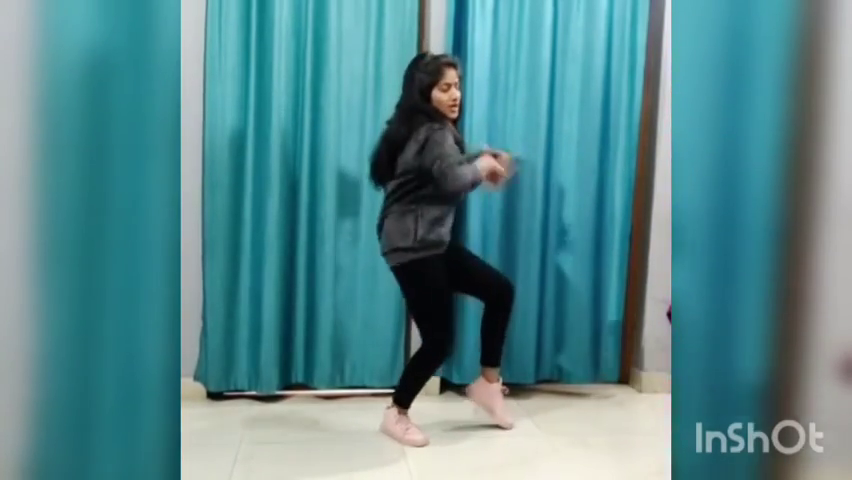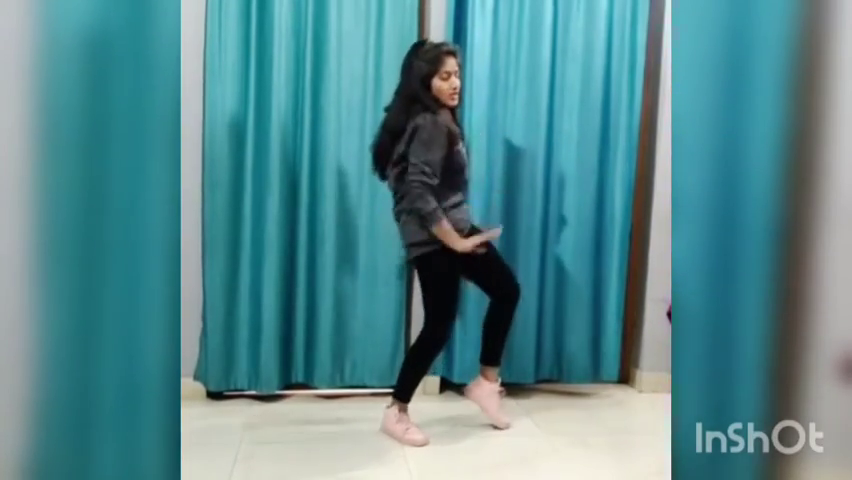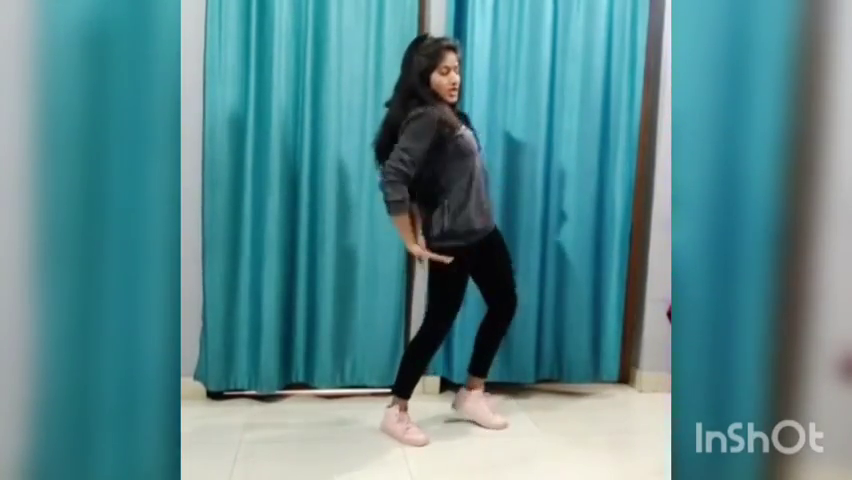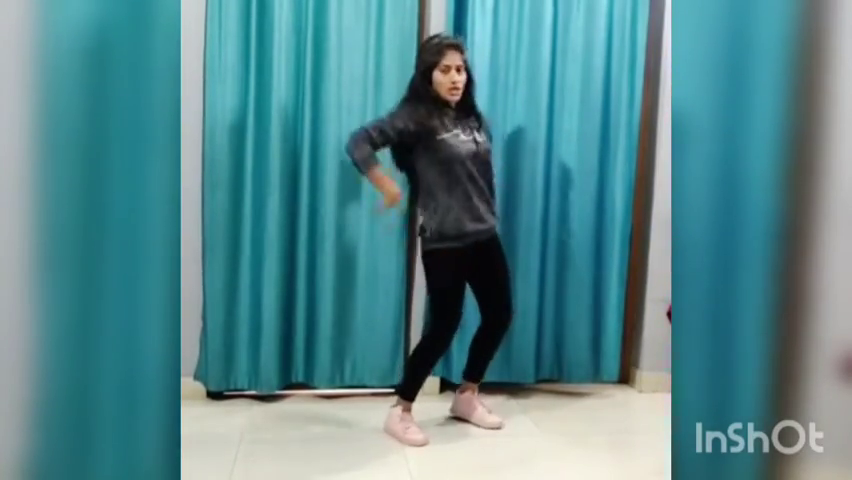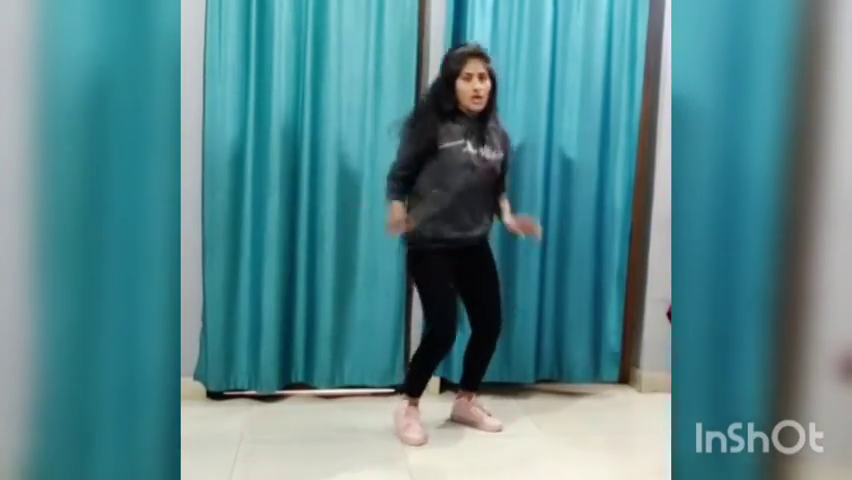
dt=0.2s
person 1, frame 1
left shoulder: (431, 131)
right shoulder: (435, 134)
left elbow: (449, 173)
right elbow: (455, 179)
left wrist: (483, 160)
right wrist: (486, 165)
left hip: (433, 245)
right hip: (413, 249)
left knee: (501, 291)
right knee: (439, 338)
left ankle: (487, 383)
right ankle: (396, 415)
person 1, frame 2
left shoulder: (438, 121)
right shoulder: (430, 125)
right elbow: (418, 192)
left wrist: (467, 233)
right wrist: (454, 240)
left hip: (458, 231)
right hip: (433, 239)
left knee: (507, 289)
right knee: (439, 326)
left ankle: (486, 382)
right ankle: (396, 413)
person 1, frame 3
left shoulder: (448, 115)
right shoulder: (425, 119)
right elbow: (394, 180)
right wrist: (411, 241)
left hip: (481, 229)
right hip: (450, 239)
left knee: (504, 304)
right knee: (438, 322)
left ankle: (471, 394)
right ankle: (396, 411)
person 1, frame 4
left shoulder: (471, 116)
right shoulder: (416, 117)
right elbow: (359, 142)
right wrist: (385, 184)
left hip: (484, 235)
right hip: (445, 241)
left knee: (500, 314)
right knee: (443, 326)
left ankle: (466, 398)
right ankle: (400, 412)
person 1, frame 5
left shoulder: (495, 133)
right shoulder: (430, 124)
right elbow: (401, 173)
left wrist: (510, 218)
right wrist: (397, 208)
left hip: (474, 244)
right hip: (430, 243)
left knee: (488, 325)
right knee: (441, 328)
left ankle: (466, 402)
right ankle: (408, 408)
